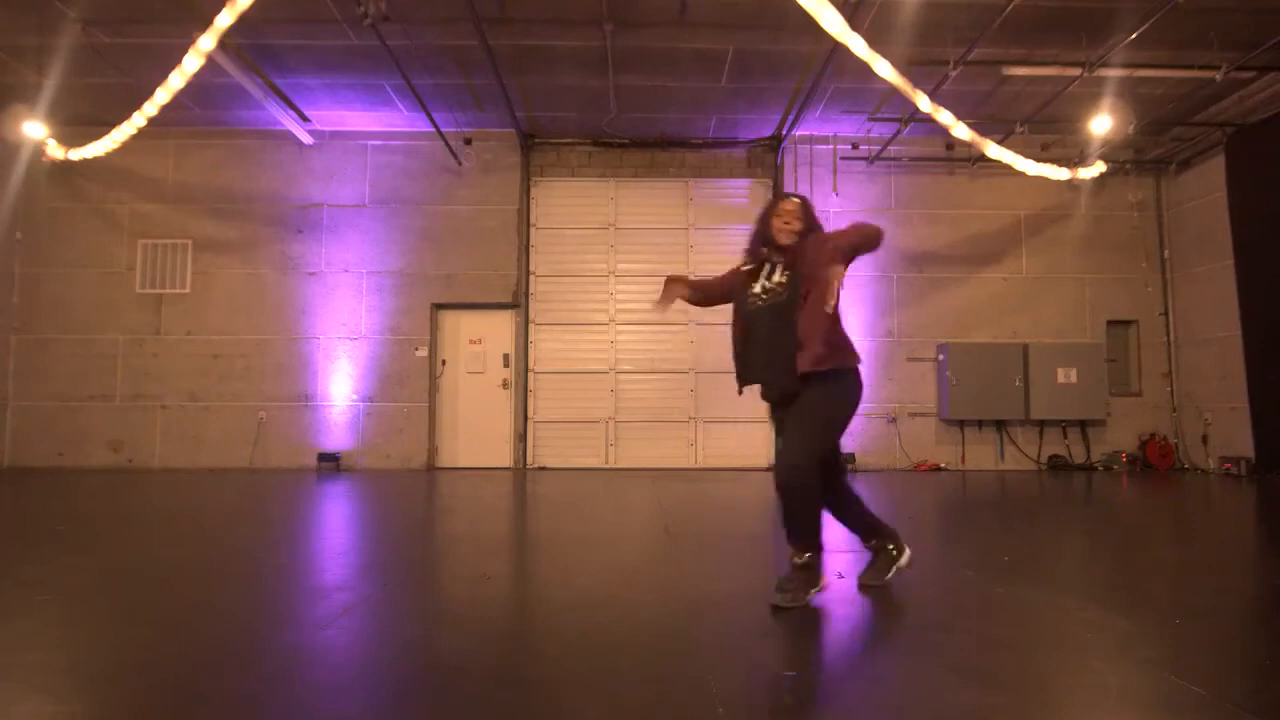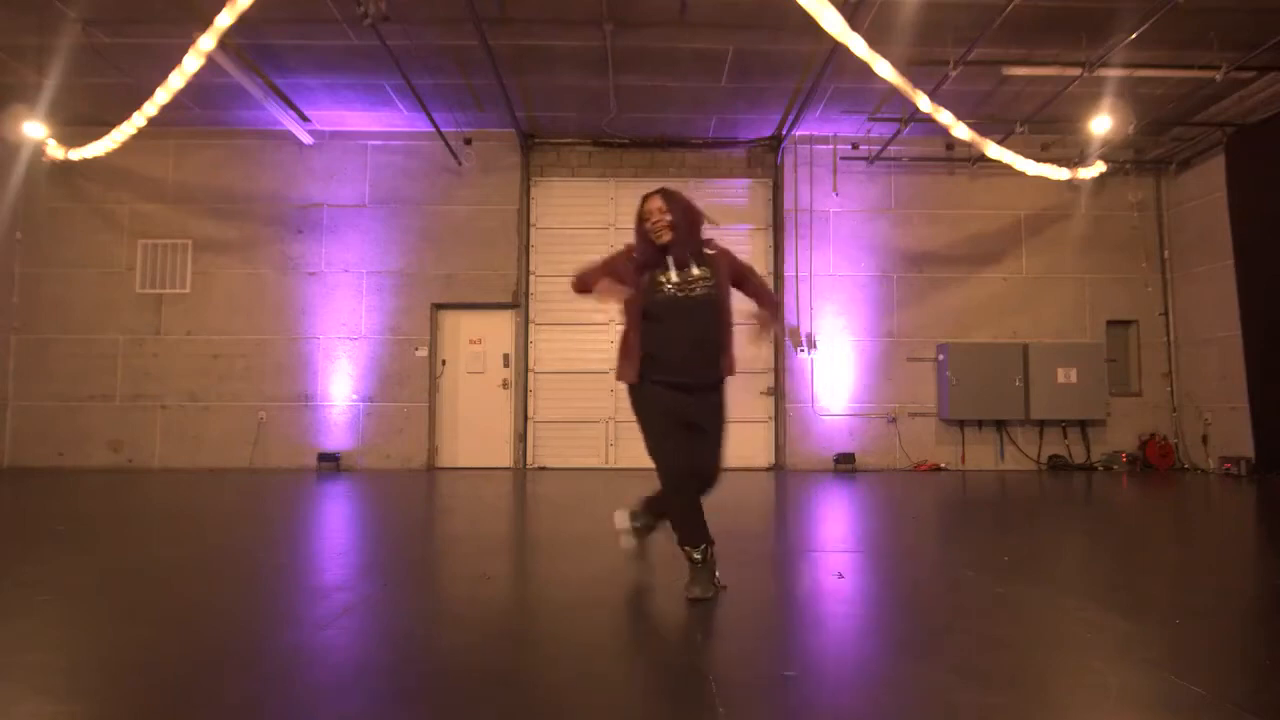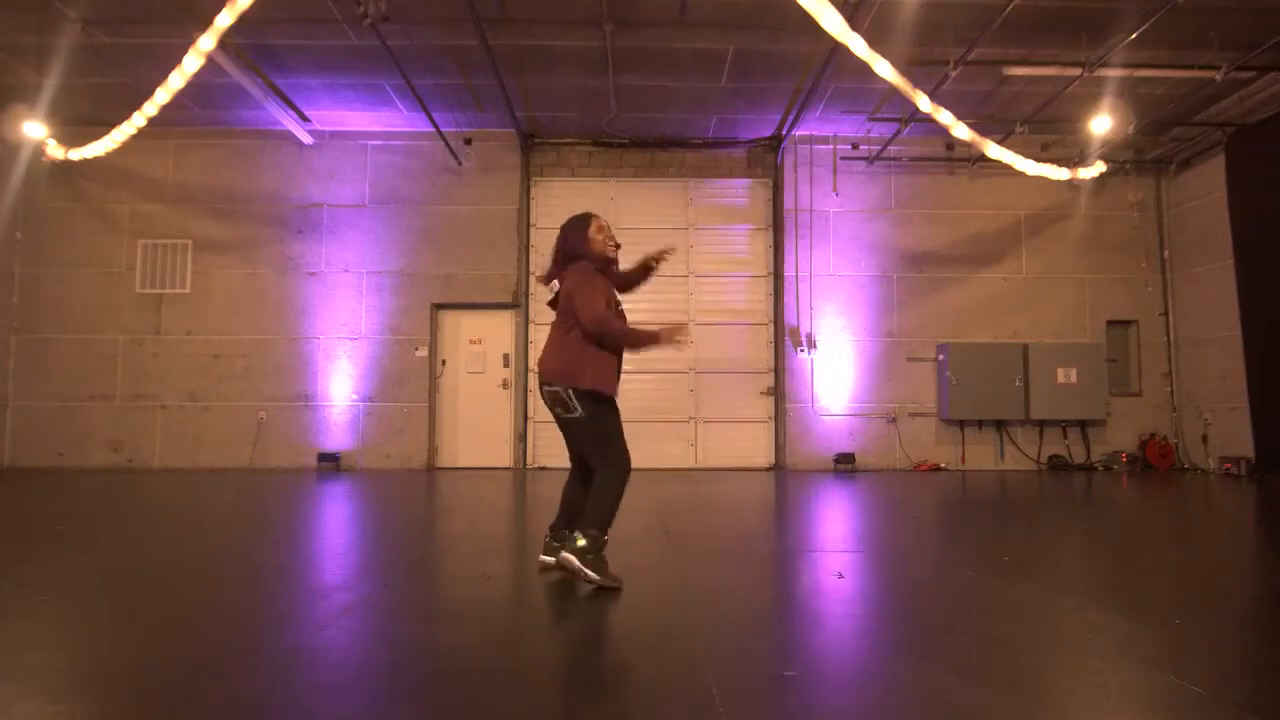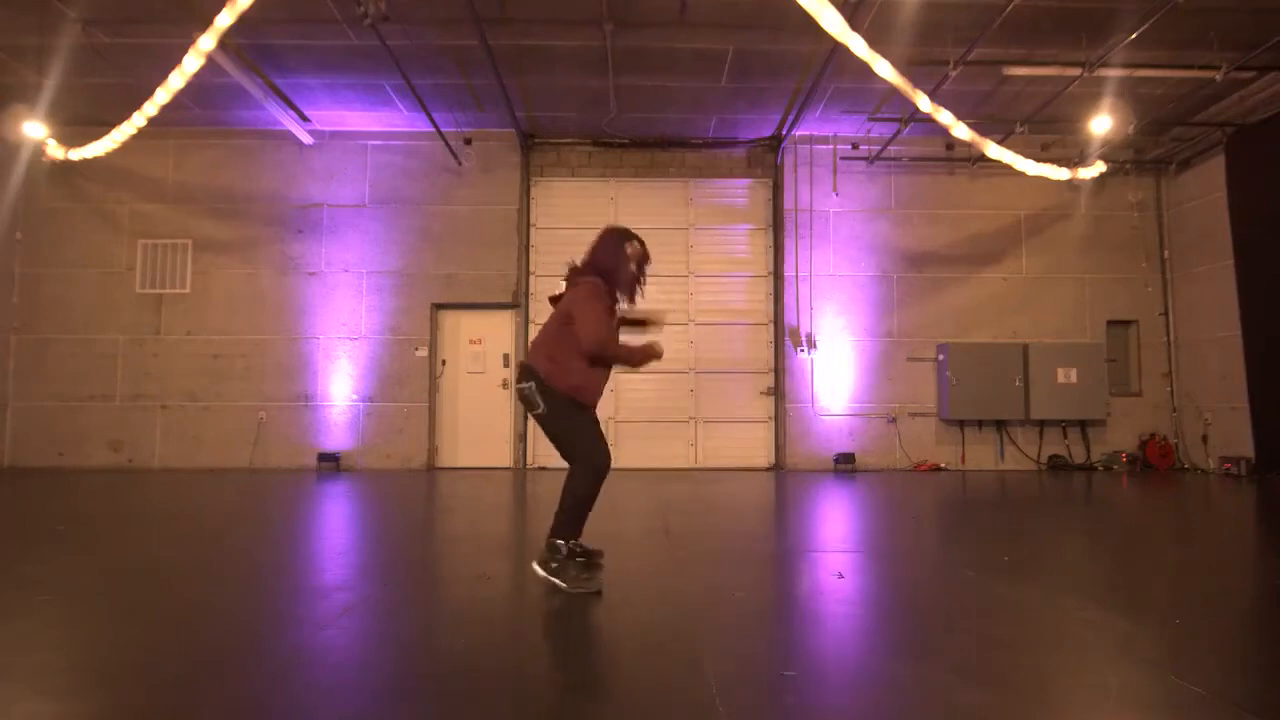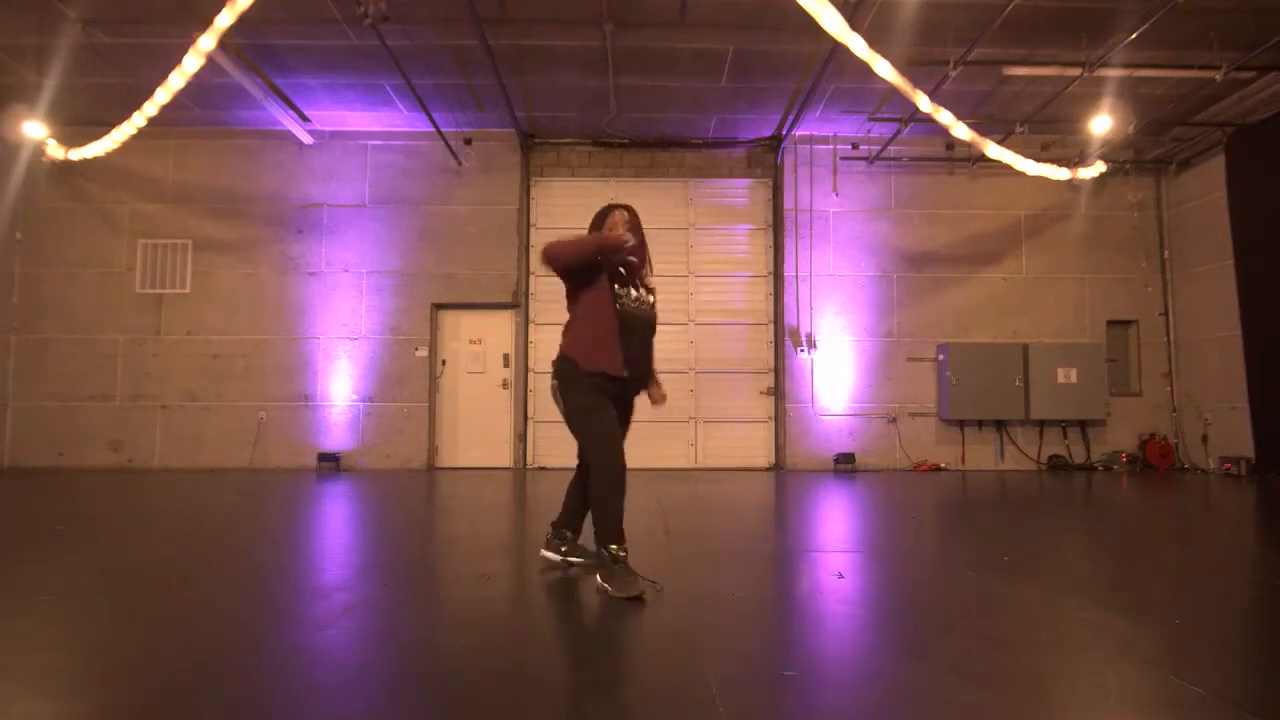
dt=1s
person 1, frame 1
left shoulder: (814, 252)
right shoulder: (749, 271)
left elbow: (868, 233)
right elbow: (711, 292)
left wrist: (838, 258)
right wrist: (682, 286)
left hip: (826, 385)
right hip: (784, 397)
left knee: (794, 471)
right knee: (826, 480)
left ankle: (804, 566)
right ankle: (888, 546)
person 1, frame 2
left shoulder: (712, 256)
right shoulder: (636, 261)
left elbow: (750, 279)
right elbow: (583, 279)
left wrist: (768, 306)
right wrist: (602, 284)
left hip: (705, 387)
right hip: (656, 386)
left knee: (703, 471)
right knee: (678, 472)
left ankle: (641, 518)
right ankle: (700, 563)
person 1, frame 3
left shoulder: (595, 278)
right shoulder: (583, 276)
left elbow: (623, 282)
right elbow: (599, 324)
left wrist: (649, 263)
right wrist: (655, 336)
left hip: (574, 385)
right hip: (576, 385)
left knee: (589, 466)
right knee: (615, 464)
left ankle: (558, 542)
right ankle: (587, 544)
person 1, frame 4
left shoulder: (601, 291)
right shoulder: (589, 288)
left elbow: (602, 334)
right elbow: (594, 344)
left wrist: (643, 322)
right wrist: (640, 353)
left hip: (566, 387)
right hip: (545, 385)
left knee: (593, 463)
right knee: (591, 462)
left ankle: (564, 543)
right ankle: (554, 555)
person 1, frame 5
left shoulder: (643, 284)
right shoulder: (586, 268)
left elbow: (642, 340)
right elbow: (552, 253)
left wrist: (654, 382)
right wrist: (603, 244)
left hip: (621, 388)
right hip: (583, 382)
left knee: (595, 465)
right knee: (609, 462)
left ankle: (560, 540)
right ankle: (612, 560)
